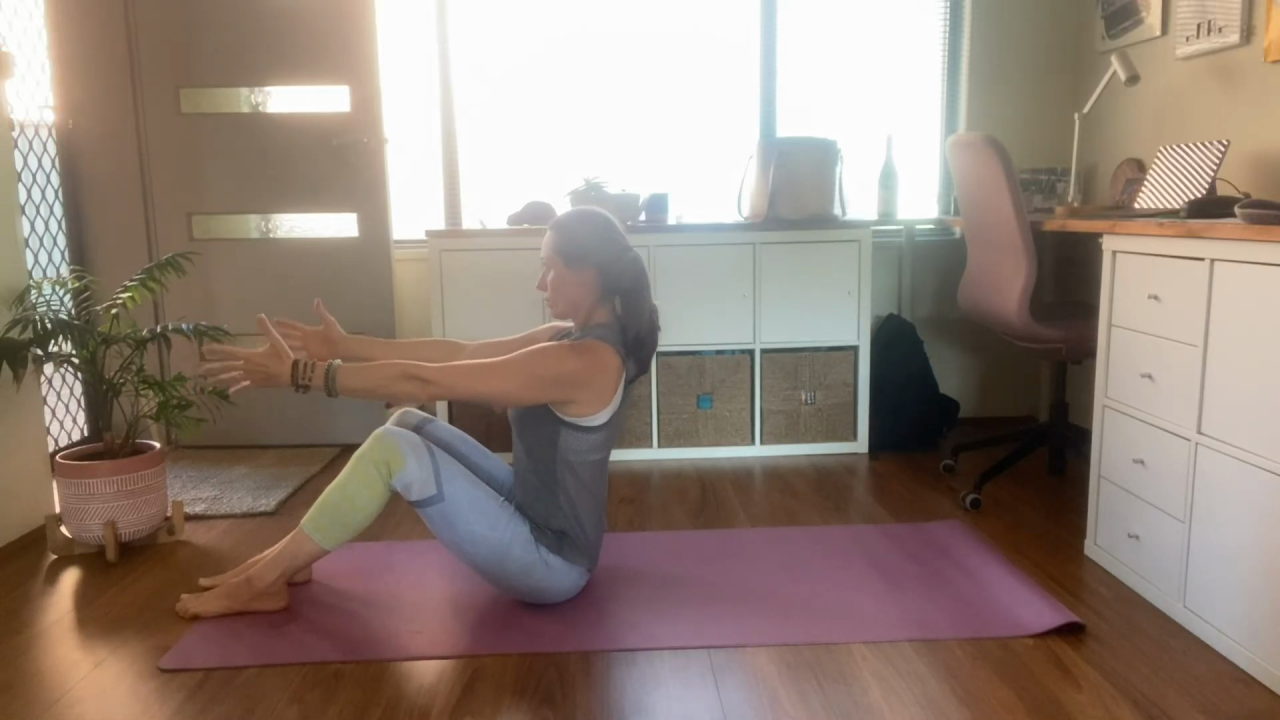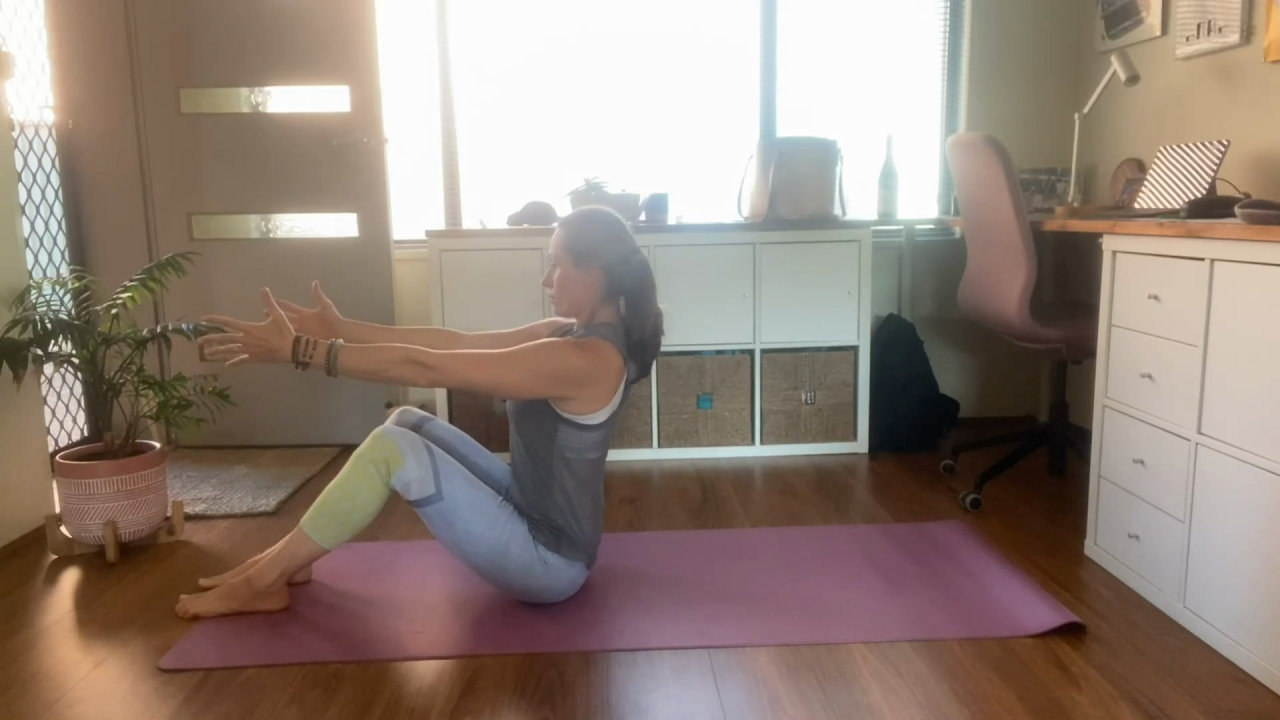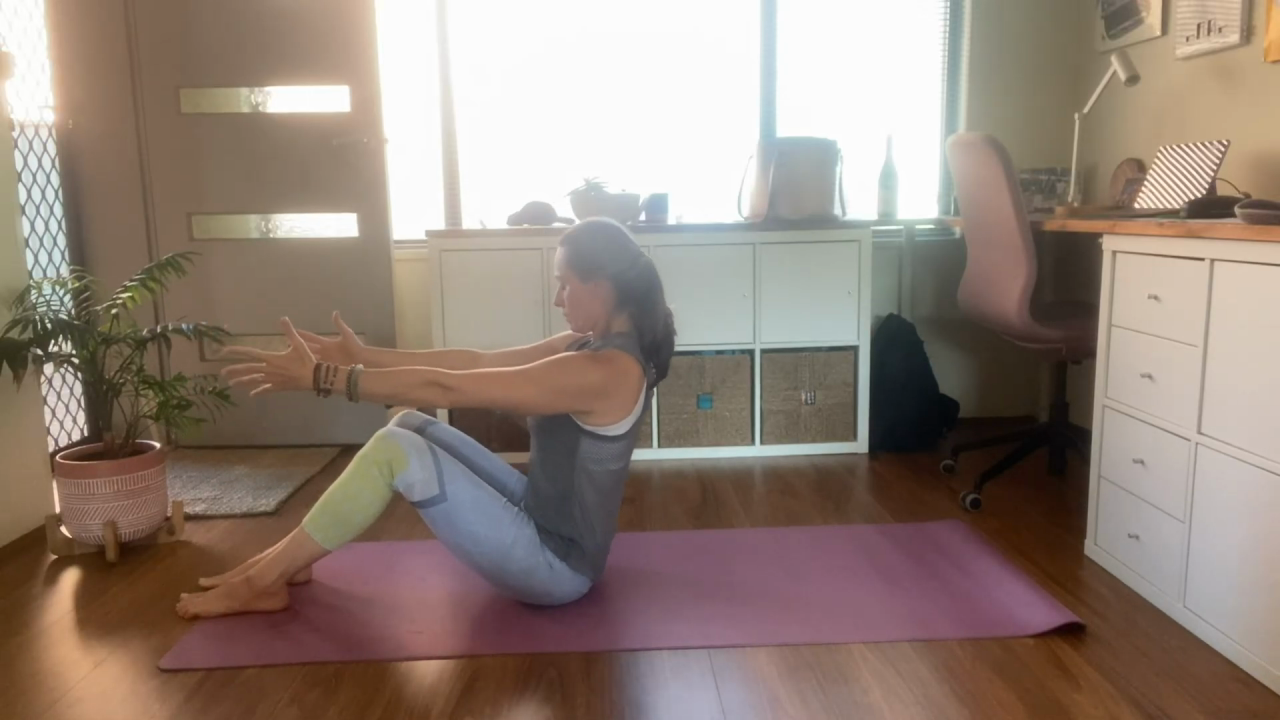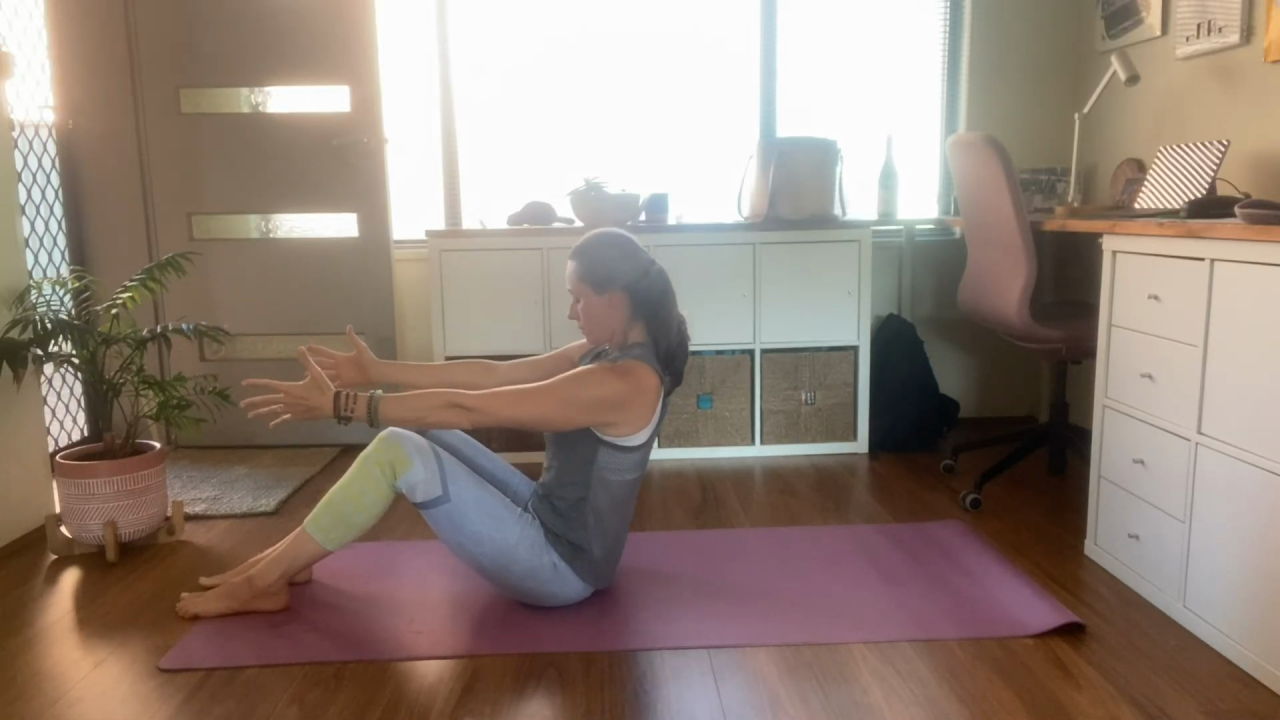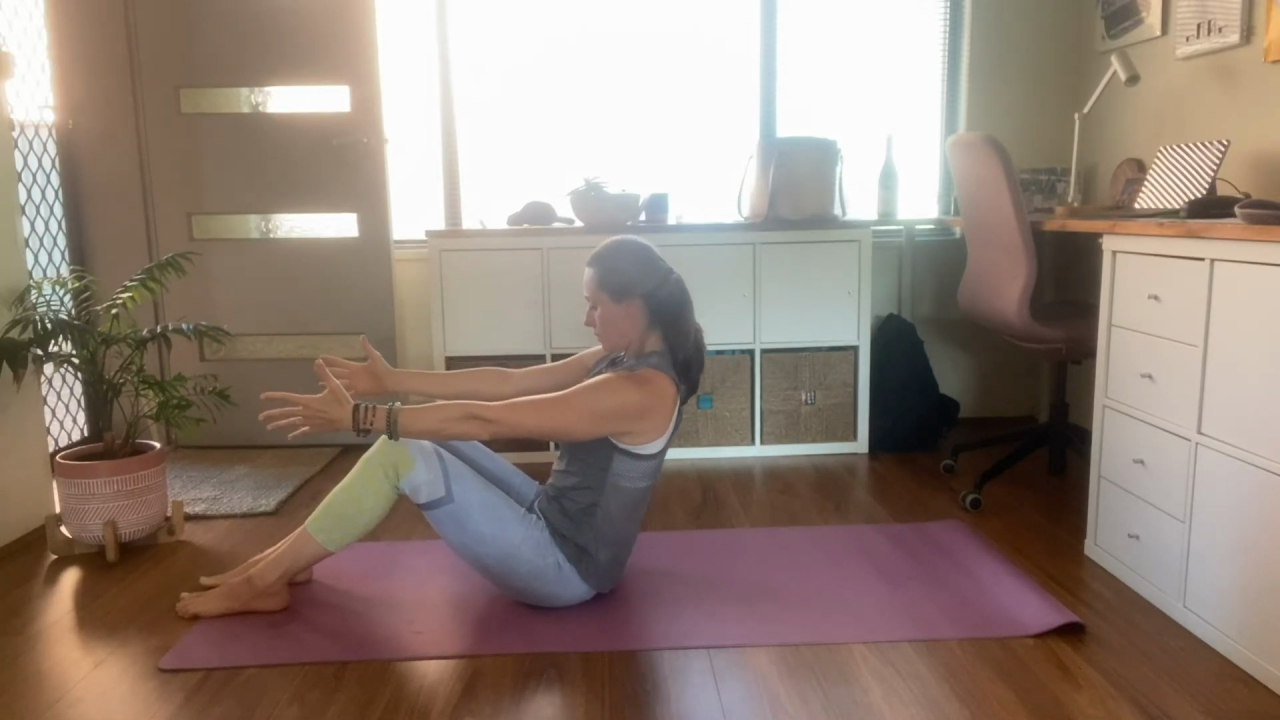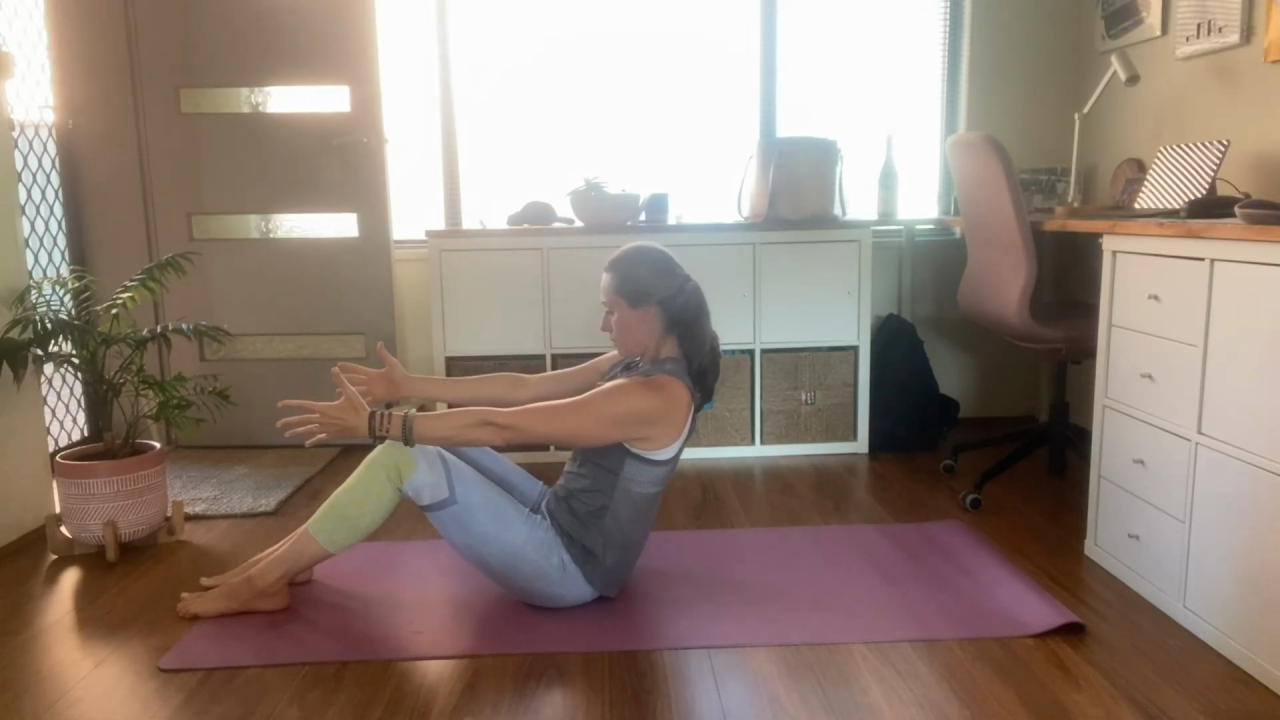
dt=0.4s
person 1, frame 1
left shoulder: (580, 362)
right shoulder: (577, 340)
left elbow: (426, 382)
right elbow: (460, 354)
left wrist: (298, 372)
right wrist: (344, 345)
left hip: (551, 562)
right hip: (537, 519)
left knee: (391, 450)
right knee: (408, 425)
left ankle: (262, 583)
right ankle: (284, 560)
person 1, frame 2
left shoulder: (583, 359)
right shoulder: (579, 336)
left elbow: (427, 368)
right elbow: (458, 344)
left wrist: (300, 351)
right wrist: (343, 329)
left hip: (549, 559)
right hip: (536, 518)
left knee: (390, 450)
right knee: (407, 423)
left ankle: (262, 583)
right ankle: (282, 559)
person 1, frame 3
left shoulder: (603, 372)
right shoulder: (596, 347)
left elbow: (447, 388)
right elbow: (478, 364)
left wrist: (321, 378)
right wrist: (365, 357)
left hip: (556, 563)
right hip: (545, 521)
left knee: (394, 452)
right knee: (410, 427)
left ankle: (261, 583)
right ankle: (282, 561)
person 1, frame 4
left shoulder: (621, 383)
right shoulder: (608, 354)
left elbow: (467, 410)
right elbow: (495, 374)
left wrist: (341, 404)
right wrist: (378, 370)
left hip: (561, 566)
right hip: (550, 524)
left knee: (397, 452)
right knee: (413, 433)
left ankle: (261, 583)
right ankle: (285, 559)
person 1, frame 5
left shoulder: (638, 392)
right shoulder: (624, 361)
left elbow: (485, 421)
right elbow: (510, 382)
left wrist: (359, 416)
right wrist: (395, 381)
left hip: (565, 567)
right hip: (554, 525)
left knee: (400, 456)
right knee: (414, 437)
left ankle: (261, 584)
right ankle: (284, 561)
person 1, frame 6
left shoulder: (654, 398)
right shoulder: (639, 366)
left elbow: (500, 427)
right elbow: (525, 388)
left wrist: (373, 423)
right wrist: (409, 386)
left hip: (571, 568)
right hip: (560, 525)
left knee: (404, 459)
right knee: (422, 439)
left ankle: (262, 583)
right ankle: (285, 559)
